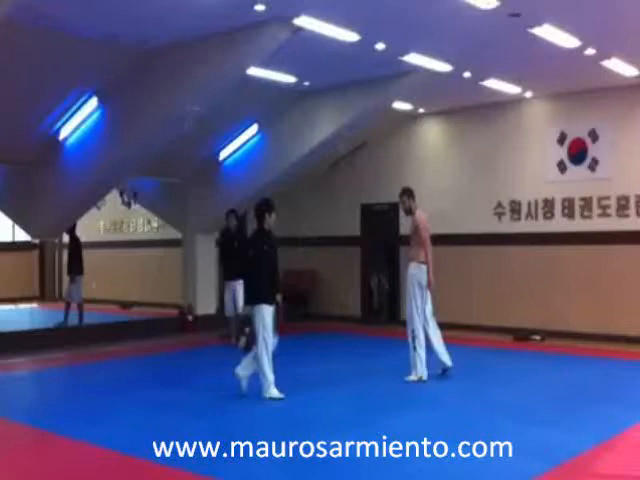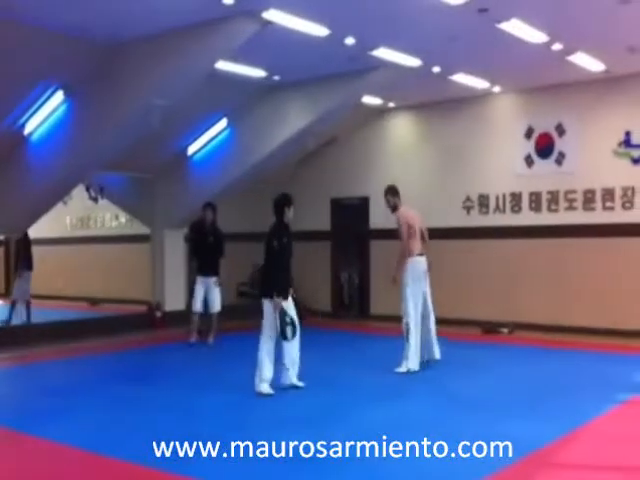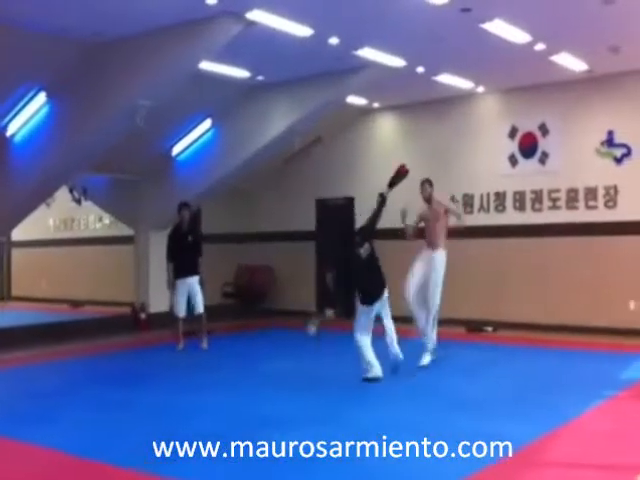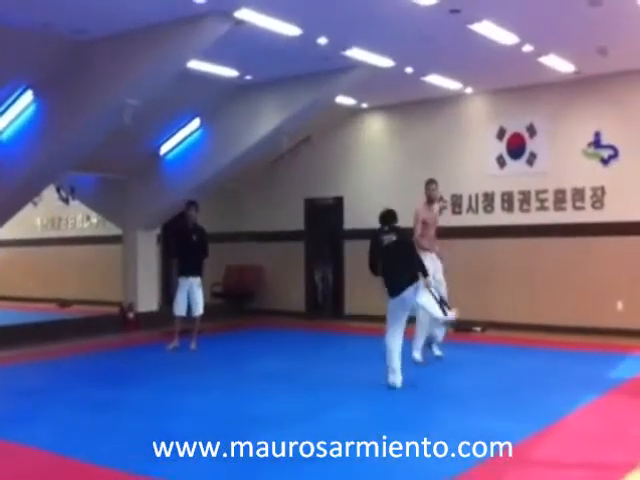
dt=1s
person 1, frame 1
left shoulder: (270, 238)
right shoulder: (255, 241)
right elbow: (252, 275)
left wrist: (277, 292)
right wrist: (251, 302)
left hip: (269, 299)
right hip: (260, 300)
left knee: (269, 341)
right knee: (264, 343)
left ankle: (243, 371)
right ankle: (268, 386)
person 1, frame 2
left shoulder: (284, 232)
right shoulder: (276, 234)
right elbow: (272, 267)
right wrist: (276, 296)
left hip: (283, 293)
right hip: (273, 295)
left knee: (292, 333)
right knee: (269, 337)
left ankle: (290, 376)
right ankle: (262, 382)
person 1, frame 3
right shoulder: (363, 235)
right elbow: (374, 217)
right wrist: (383, 198)
left hip: (367, 299)
right hip: (382, 290)
left knee: (361, 335)
right knee: (386, 319)
left ankle: (373, 370)
right ankle: (396, 353)
person 1, frame 4
left shoulder: (375, 240)
right shoulder: (401, 233)
left elbow: (374, 268)
right elbow: (414, 255)
right wrist: (425, 275)
left hip: (396, 292)
right hip: (413, 283)
left knee: (393, 335)
left ankle: (394, 378)
person 2, frame 1
left shoulder: (418, 218)
right shoulder: (417, 218)
left elbow: (428, 246)
left wrist: (430, 274)
left hip: (417, 270)
right hip: (419, 269)
left knee: (415, 321)
right knee: (427, 318)
left ankle: (419, 372)
right ankle: (445, 360)
person 2, frame 2
left shoulder: (400, 215)
right shoulder: (412, 212)
left elbow: (405, 245)
right elbow: (425, 235)
left wrist: (398, 270)
left hip: (413, 263)
right hip: (422, 261)
left knee: (410, 313)
right knee: (425, 310)
left ankle: (410, 362)
right ankle: (432, 352)
person 2, frame 3
left shoulder: (443, 206)
right shoulder: (423, 214)
left elbow: (459, 216)
right elbow: (409, 234)
right wrist: (404, 221)
left hip: (438, 256)
right hip: (425, 254)
left knee: (432, 301)
right knee: (411, 293)
left ankle: (429, 349)
right ankle: (427, 333)
person 2, frame 4
left shoulder: (437, 210)
right shoulder: (420, 212)
right elbow: (416, 239)
right wrist: (431, 248)
left hip: (435, 258)
right hip: (424, 258)
left knee: (441, 299)
left ankle: (435, 341)
right ankle: (417, 349)
person 3, frame 1
left shoulder: (242, 238)
right shoulder: (224, 239)
left elbow: (245, 260)
right elbow: (223, 261)
left wrist: (243, 278)
right wrist: (224, 280)
left hip: (239, 279)
right hip: (228, 280)
left knee: (241, 310)
right knee: (230, 312)
right ankle: (233, 338)
person 3, frame 2
left shoulder: (217, 233)
right shoulder: (197, 232)
left elbow: (220, 256)
right elbow: (194, 256)
left wrist: (219, 275)
right wrist: (195, 273)
left hip: (213, 276)
right hip: (200, 275)
left knee: (214, 308)
right knee: (196, 307)
left ankle: (212, 335)
right ankle: (193, 334)
person 3, frame 3
left shoulder: (195, 232)
right shoulder: (173, 234)
left elbow: (199, 256)
right elbow: (170, 259)
left wrist: (199, 274)
right wrist: (170, 279)
left hip: (193, 277)
right hip: (179, 278)
left knee: (200, 309)
right knee: (179, 312)
left ankle: (204, 338)
right ankle: (180, 341)
person 3, frame 4
left shoulder: (200, 232)
right shoulder: (180, 231)
left elbow: (204, 255)
right elbow: (176, 255)
left wrist: (201, 274)
right wrist: (178, 273)
left hip: (195, 276)
right hip: (182, 276)
left knee: (197, 311)
right knee: (178, 310)
left ankle: (194, 340)
right ankle: (176, 339)
